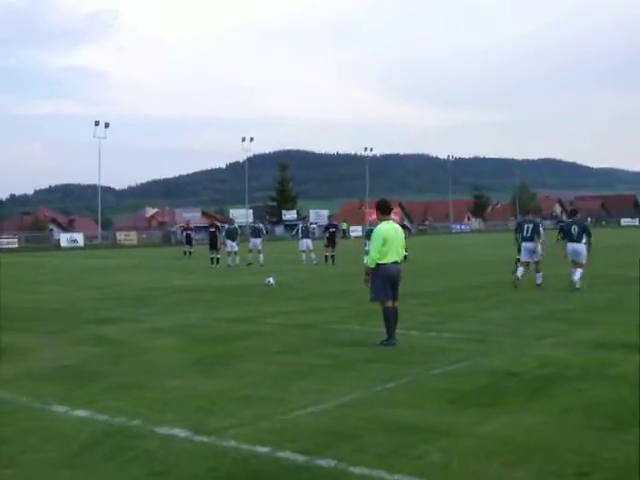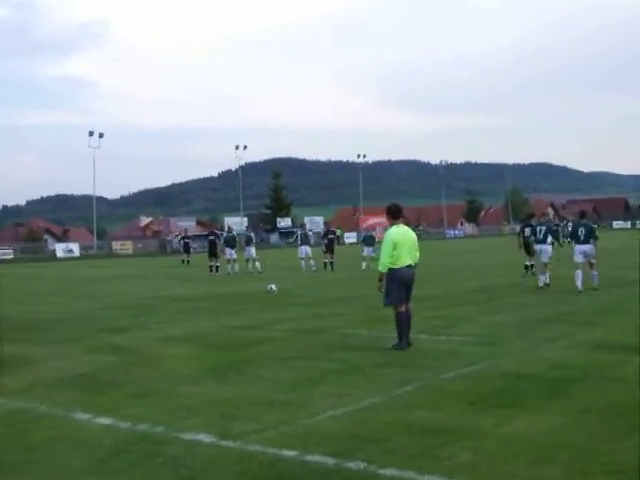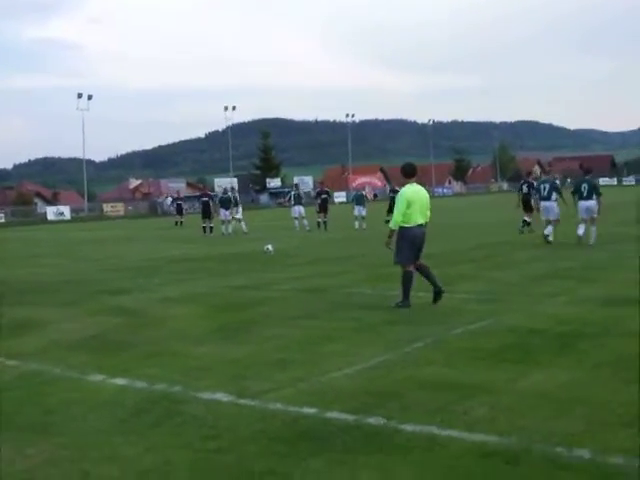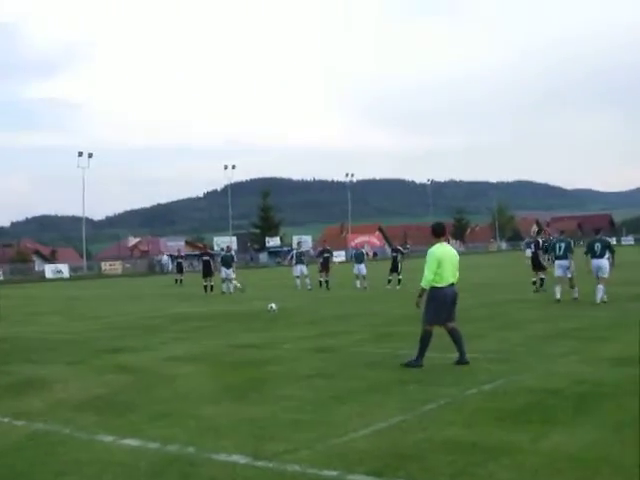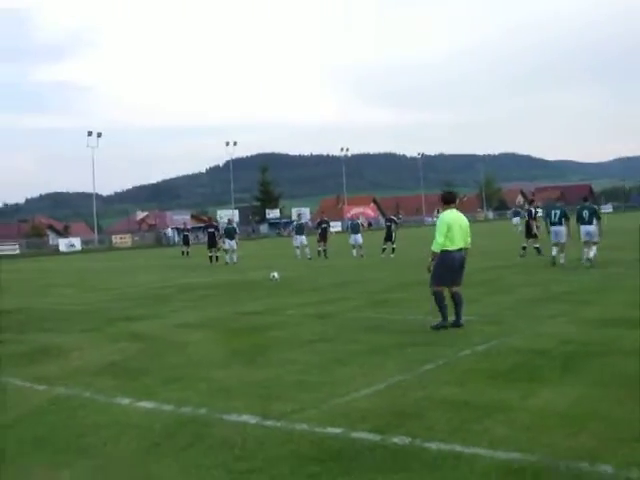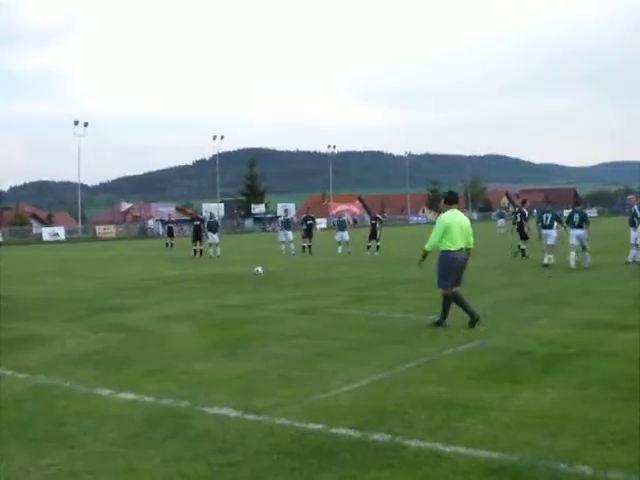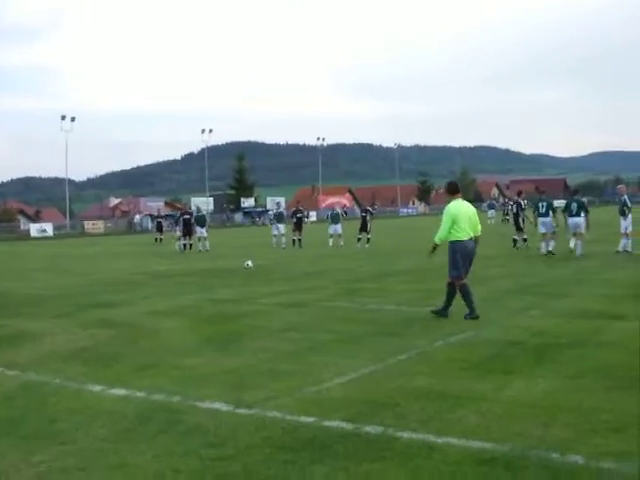
dt=0.3s
person 1, frame 1
left shoulder: (379, 230)
right shoulder: (399, 229)
left elbow: (374, 254)
right elbow: (402, 251)
left wrist: (367, 273)
left hip: (382, 268)
right hip: (396, 267)
left knee: (386, 303)
right knee: (393, 302)
left ankle: (390, 338)
right ankle: (392, 335)
person 1, frame 2
left shoulder: (390, 234)
right shoulder: (411, 232)
left elbow: (385, 259)
right elbow: (416, 255)
left wrist: (380, 279)
left hip: (396, 272)
right hip: (410, 271)
left knee: (399, 307)
right knee: (406, 305)
left ankle: (401, 342)
right ankle: (407, 338)
person 1, frame 3
left shoulder: (404, 192)
right shoulder: (424, 192)
left elbow: (397, 217)
right elbow: (427, 214)
left wrist: (390, 236)
left hip: (407, 231)
right hip: (421, 230)
left knee: (407, 266)
right knee: (416, 262)
left ankle: (406, 300)
right ankle: (437, 287)
person 1, frame 4
left shoulder: (434, 251)
right shoulder: (453, 251)
left elbow: (428, 276)
left wrist: (420, 296)
left hip: (438, 291)
right hip: (452, 290)
left knee: (428, 325)
right knee: (450, 324)
left ankle: (418, 359)
right ankle: (462, 356)
person 1, frame 5
left shoulder: (444, 217)
right shoulder: (462, 217)
left elbow: (439, 241)
right elbow: (467, 241)
left wrist: (432, 260)
right wrist: (463, 256)
left hip: (447, 255)
right hip: (460, 254)
left knee: (436, 286)
right knee: (454, 287)
left ankle: (444, 319)
right ankle: (458, 320)
person 1, frame 6
left shoulder: (444, 217)
right shoulder: (464, 218)
left elbow: (433, 240)
right elbow: (469, 242)
left wrist: (423, 256)
right wrist: (466, 258)
left hip: (448, 255)
right hip: (460, 255)
left knee: (447, 289)
right knee: (451, 288)
left ankle: (472, 314)
right ankle: (442, 319)
person 1, frame 7
left shoulder: (450, 208)
right shoulder: (470, 207)
left elbow: (442, 233)
right elbow: (477, 230)
left wrist: (433, 249)
right wrist: (474, 246)
left hip: (458, 245)
right hip: (470, 244)
left knee: (459, 279)
right knee: (453, 278)
left ankle: (472, 311)
right ankle: (445, 308)
